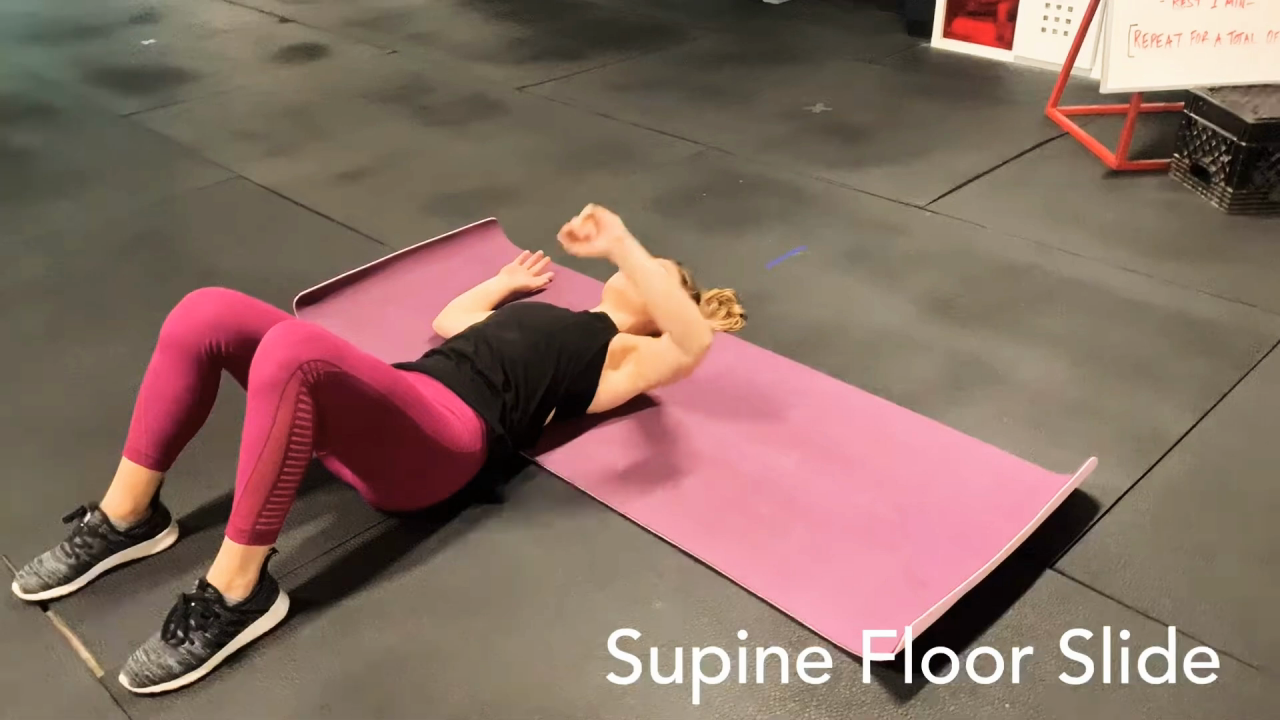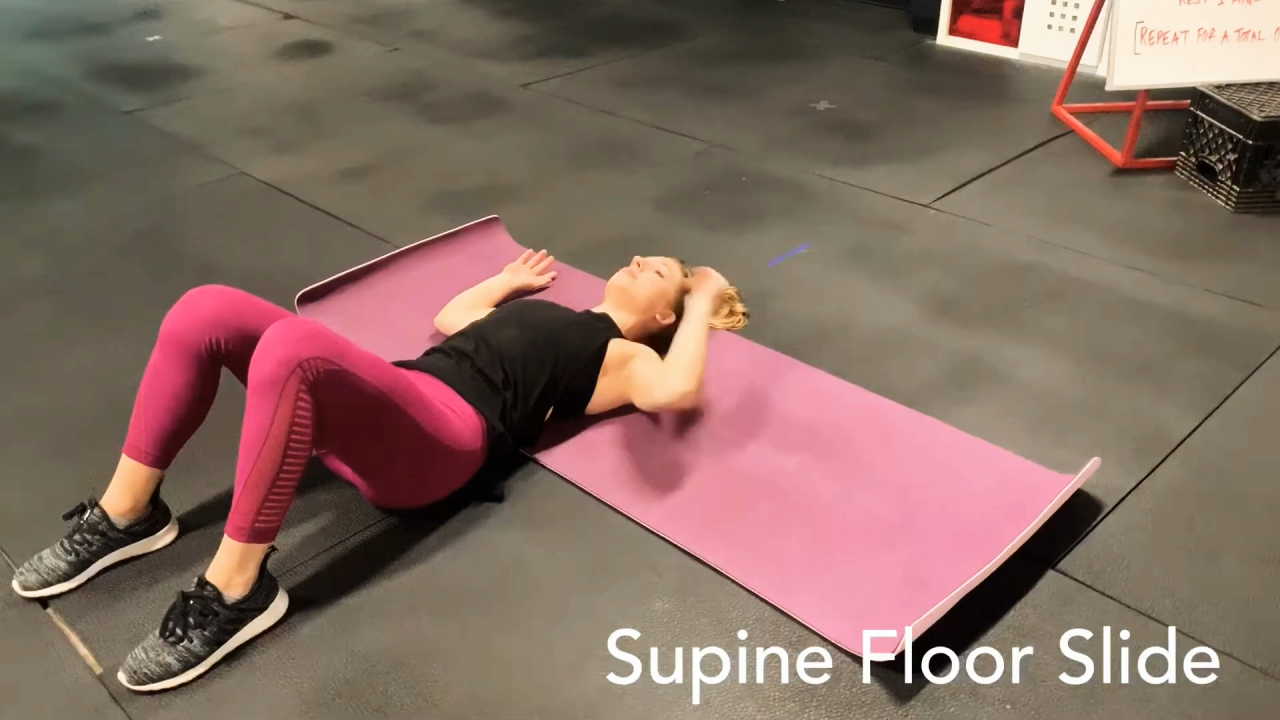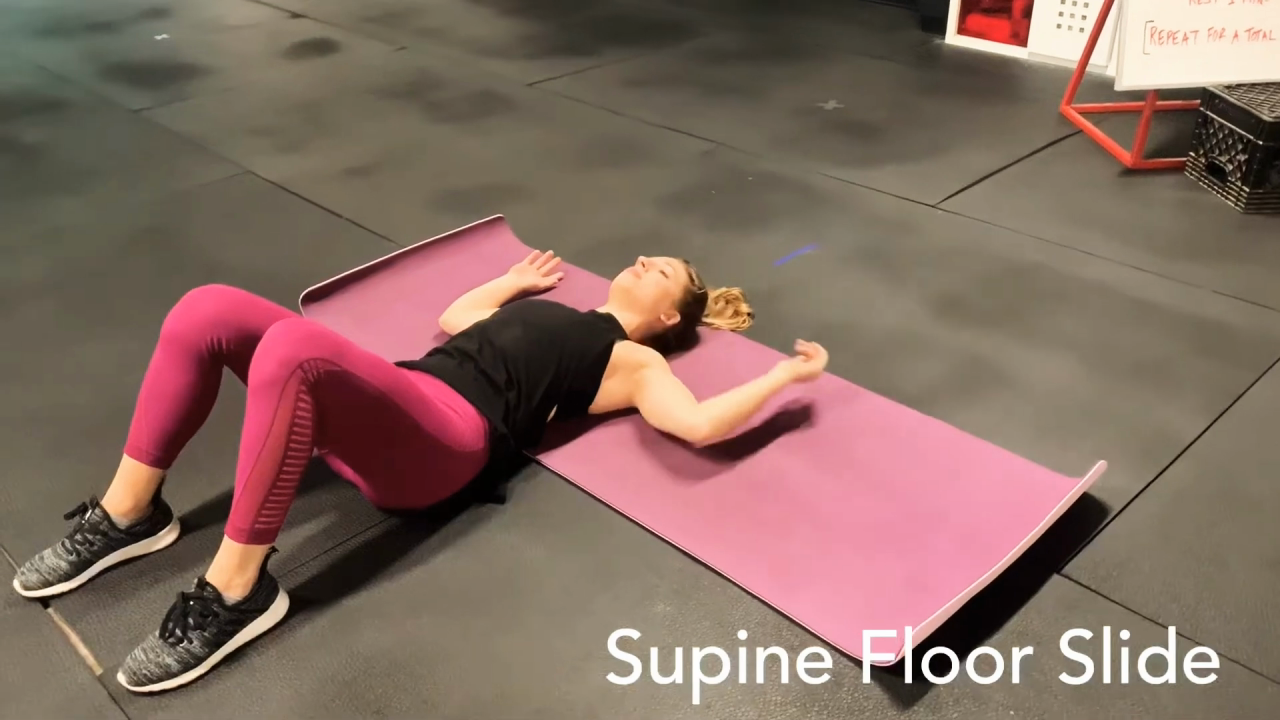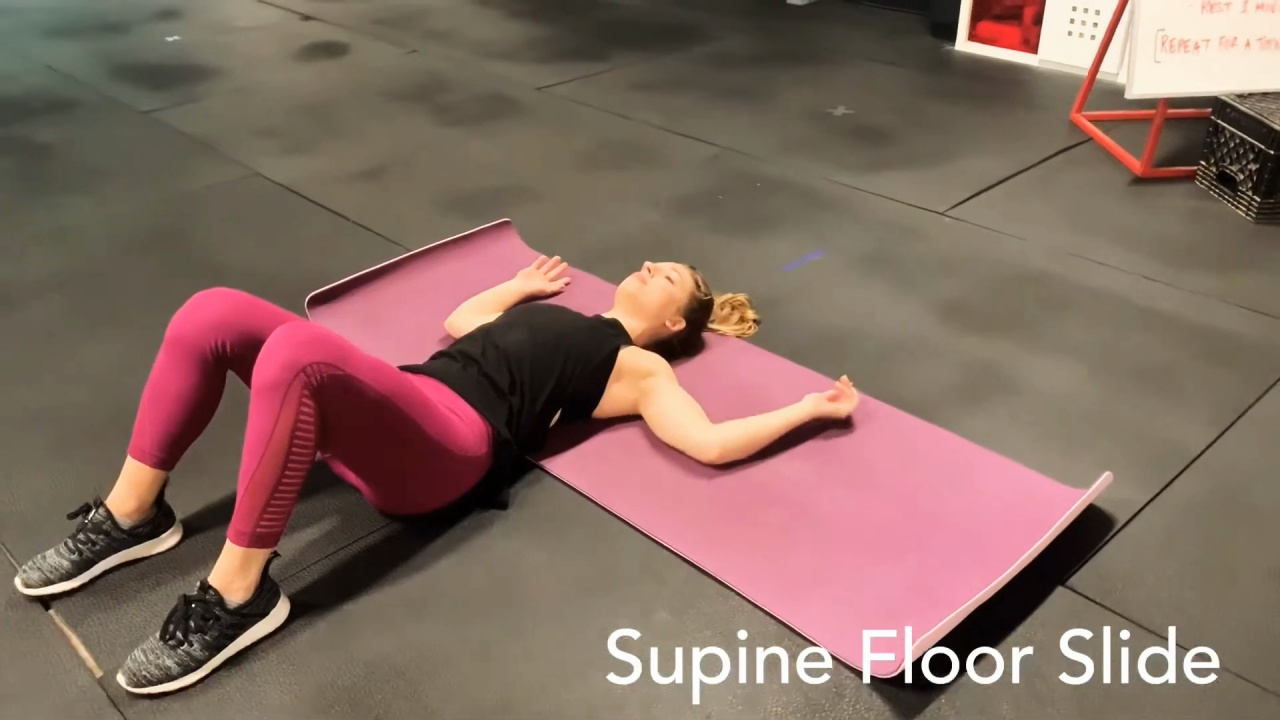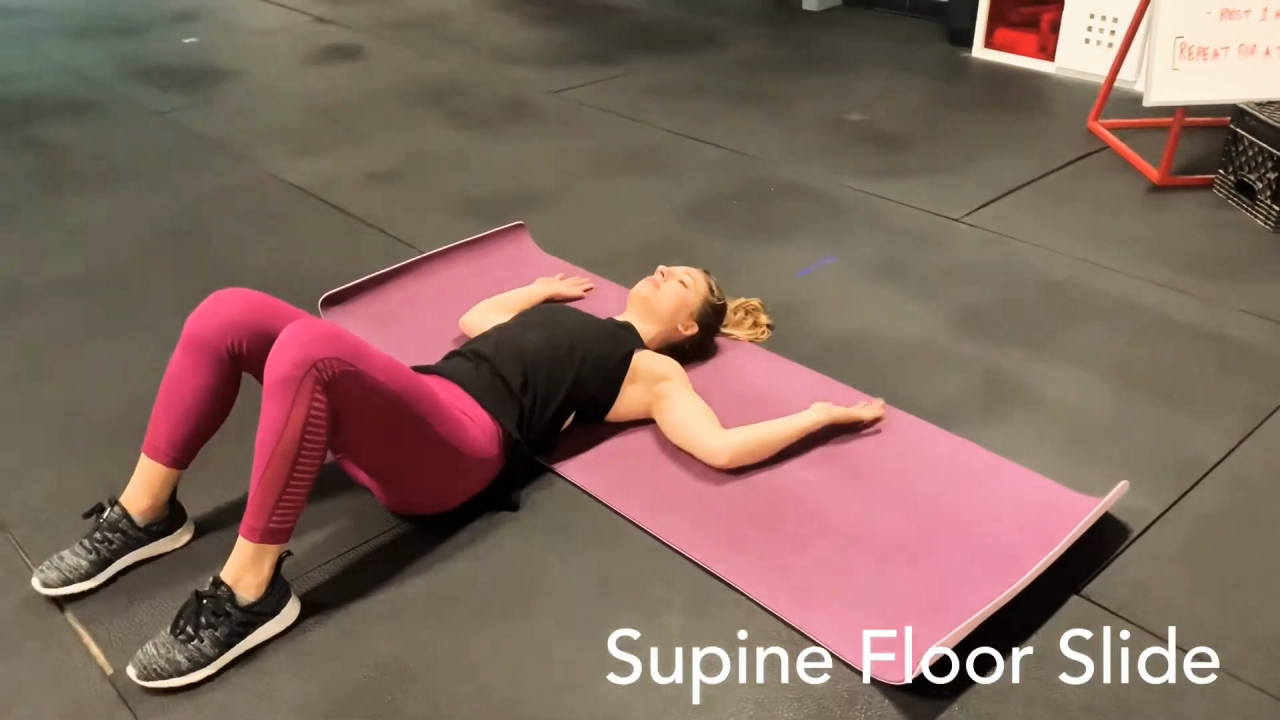
dt=0.3s
person 1, frame 1
left shoulder: (626, 357)
right shoulder: (543, 315)
left elbow: (694, 341)
right elbow: (447, 323)
left wrist: (622, 243)
right wrist: (505, 283)
left hip: (443, 438)
right hip: (385, 404)
left knee: (292, 349)
right knee: (207, 313)
left ankle: (236, 591)
right ankle: (125, 517)
person 1, frame 2
left shoulder: (625, 357)
right shoulder: (547, 310)
left elbow: (674, 389)
right elbow: (448, 318)
left wrist: (707, 304)
right wrist: (509, 279)
left hip: (443, 439)
right hip: (391, 401)
left knee: (291, 349)
right knee: (207, 311)
left ankle: (236, 589)
right ankle: (128, 513)
person 1, frame 3
left shoulder: (632, 360)
right shoulder: (550, 311)
left elbow: (699, 422)
right elbow: (453, 317)
left wrist: (783, 373)
right wrist: (514, 280)
left hip: (444, 437)
right hip: (393, 396)
left knee: (291, 348)
right knee: (207, 311)
left ankle: (236, 589)
right ankle: (129, 513)
person 1, frame 4
left shoulder: (640, 366)
right shoulder: (560, 315)
left elbow: (708, 441)
right elbow: (460, 322)
left wrist: (810, 407)
right wrist: (520, 284)
left hip: (448, 442)
right hip: (393, 407)
left knee: (293, 351)
right knee: (213, 313)
left ankle: (239, 592)
right ankle: (132, 516)
person 1, frame 5
left shoulder: (651, 371)
right shoulder: (573, 318)
left elbow: (721, 447)
right elbow: (474, 321)
left wrist: (824, 414)
right wrist: (538, 288)
left hip: (459, 442)
right hip: (408, 404)
left knee: (306, 345)
right knee: (229, 313)
left ankle: (249, 590)
right ankle: (144, 514)
